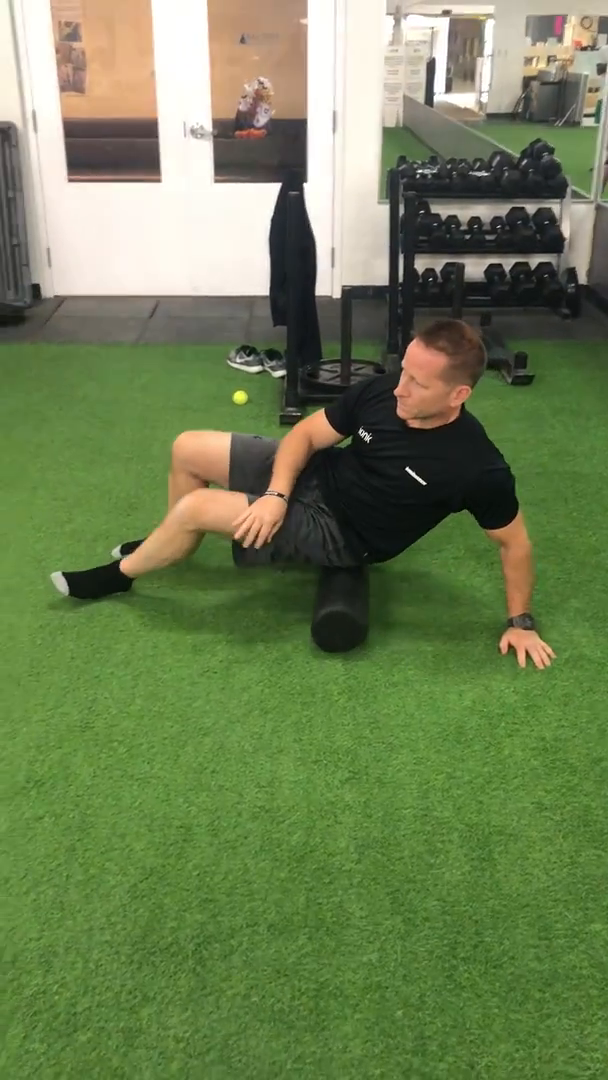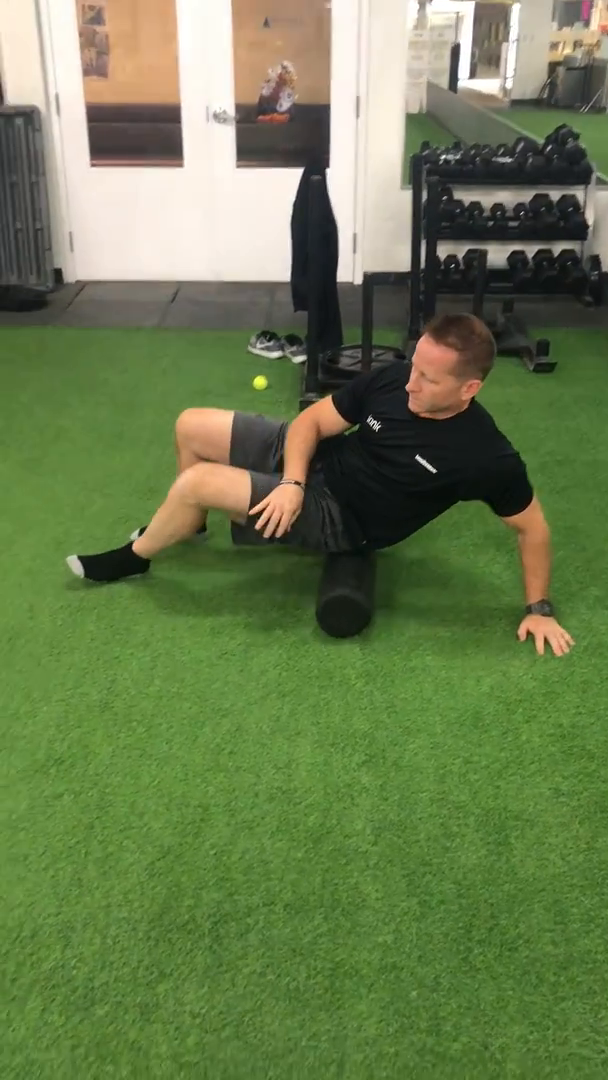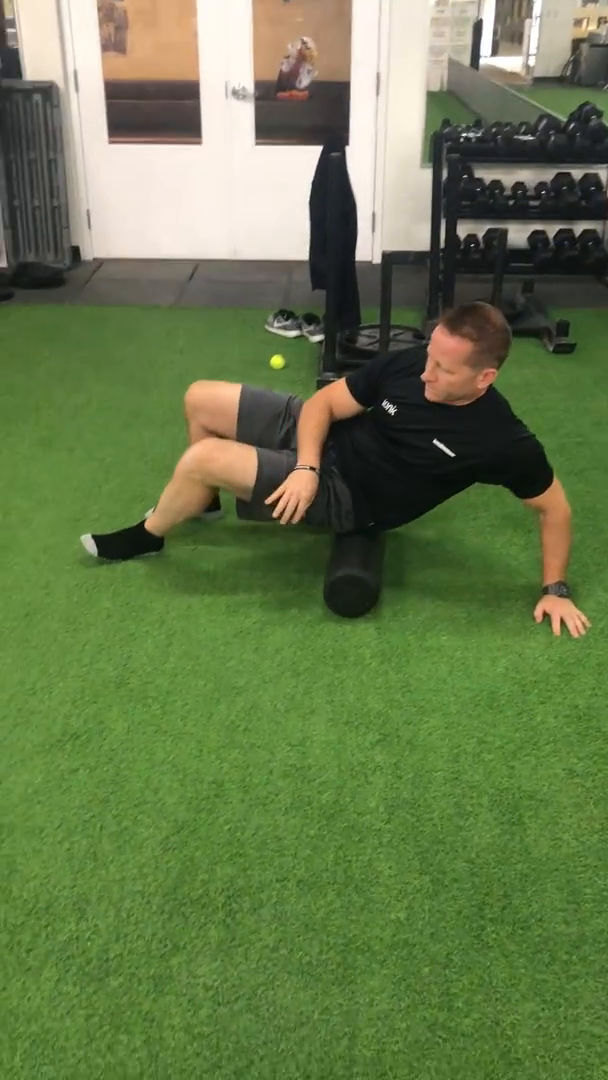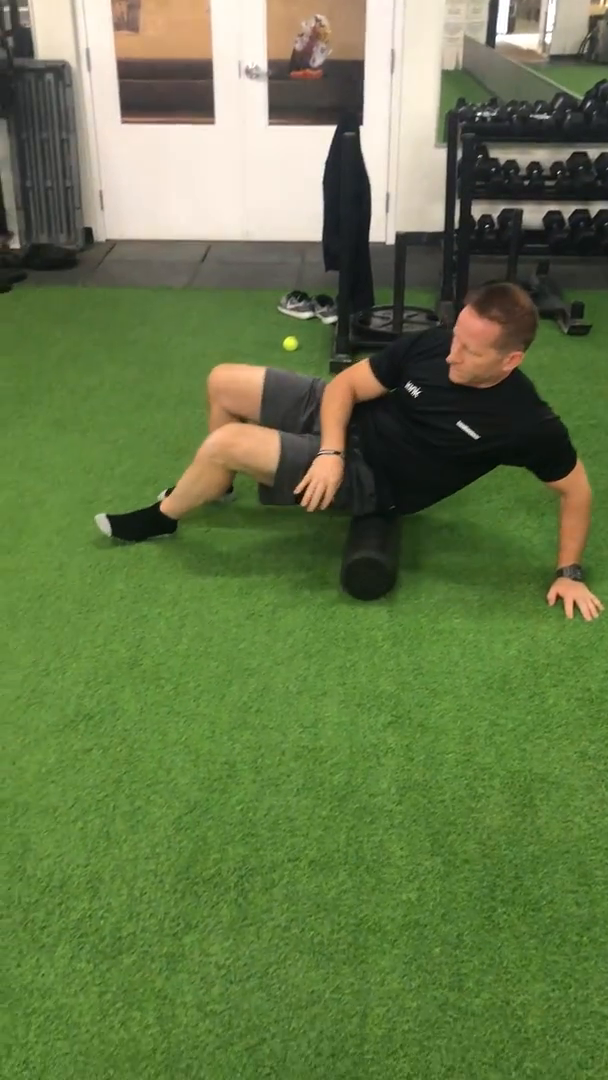
dt=0.2s
person 1, frame 1
left shoulder: (476, 468)
right shoulder: (382, 391)
left elbow: (514, 542)
right elbow: (307, 434)
left wrist: (520, 622)
right wrist: (277, 495)
left hip: (340, 531)
right hip: (316, 475)
left knee: (194, 509)
right knee: (188, 449)
left ankle: (119, 575)
right ankle: (164, 541)
person 1, frame 2
left shoulder: (485, 457)
right shoulder: (393, 379)
left elbow: (532, 527)
right elbow: (312, 421)
left wrist: (538, 609)
right wrist: (292, 483)
left hip: (338, 514)
right hip: (318, 460)
left knee: (196, 483)
right knee: (191, 425)
left ankle: (133, 559)
right ankle: (188, 525)
person 1, frame 3
left shoulder: (502, 441)
right shoulder: (406, 365)
left elbow: (554, 507)
right elbow: (323, 402)
left wrist: (555, 588)
right wrist: (306, 468)
left hip: (346, 492)
right hip: (326, 438)
left knee: (201, 460)
right knee: (201, 399)
left ankle: (146, 536)
right ankle: (202, 502)
person 1, frame 4
left shoulder: (526, 423)
right shoulder: (431, 345)
left elbow: (575, 489)
right elbow: (347, 384)
left wrist: (569, 573)
right wrist: (330, 452)
left hip: (367, 475)
right hip: (346, 421)
left knee: (223, 445)
right knee: (224, 382)
left ankle: (161, 518)
right ankle: (217, 485)
